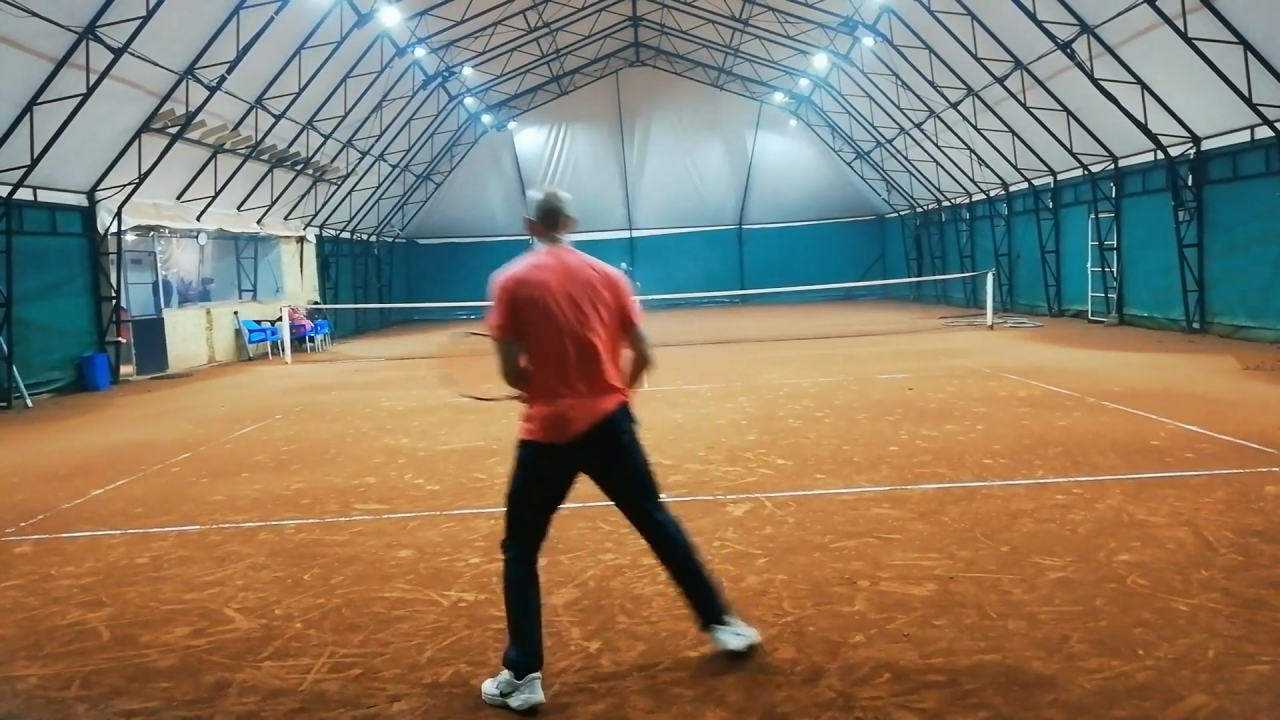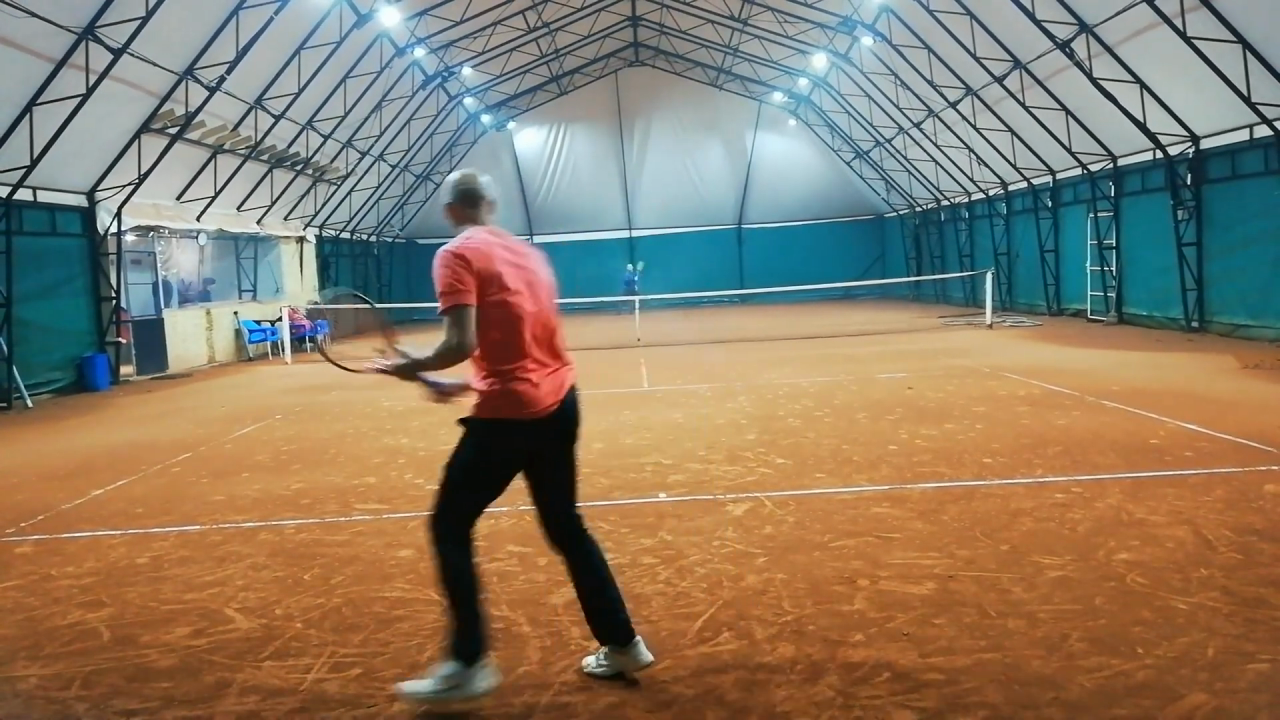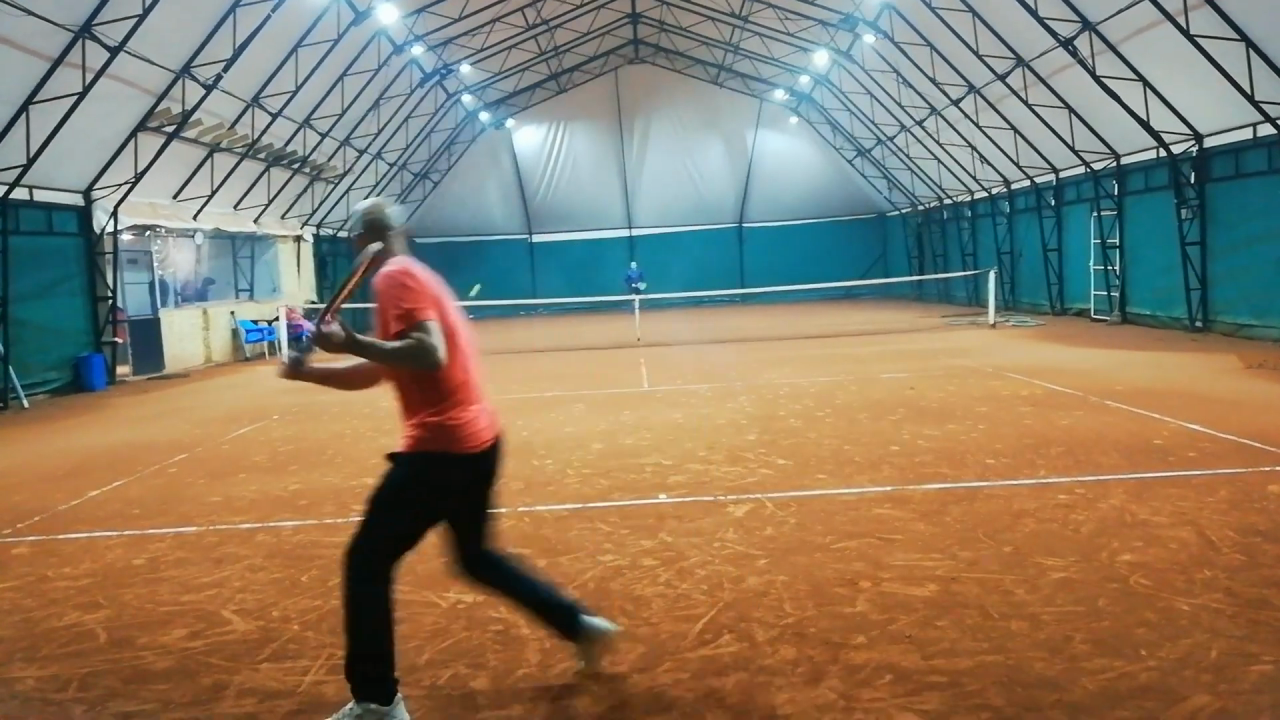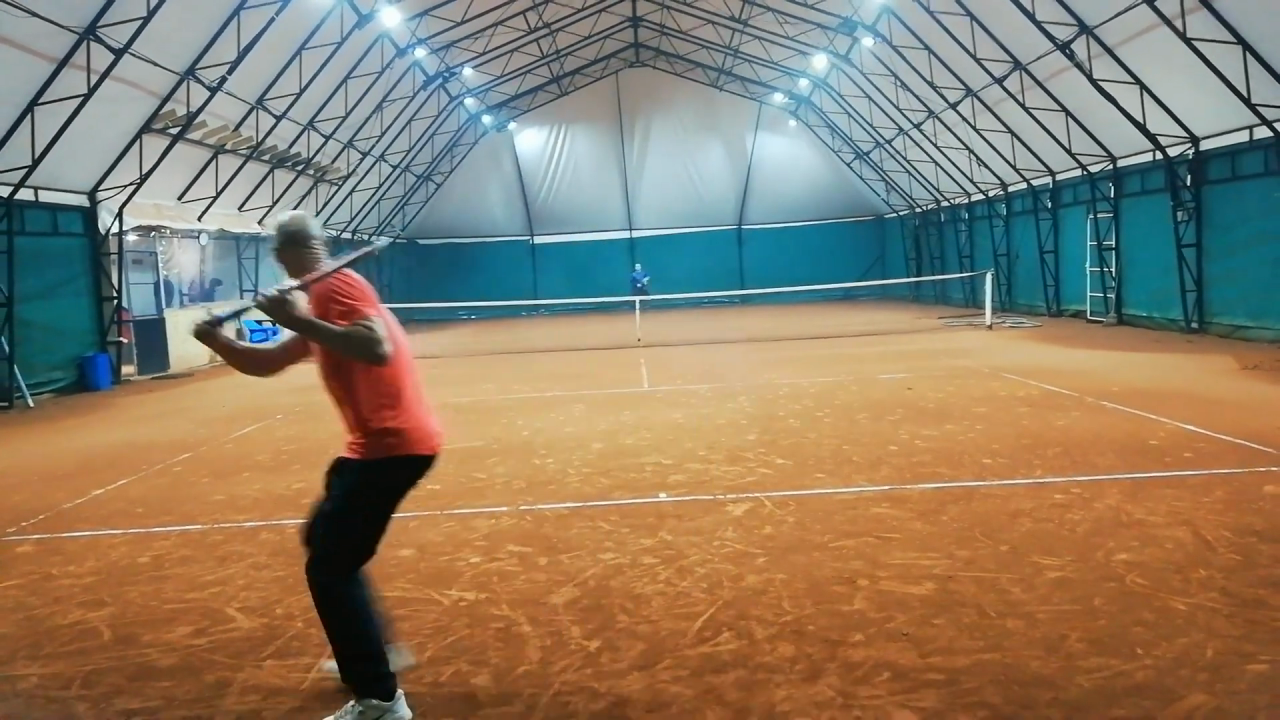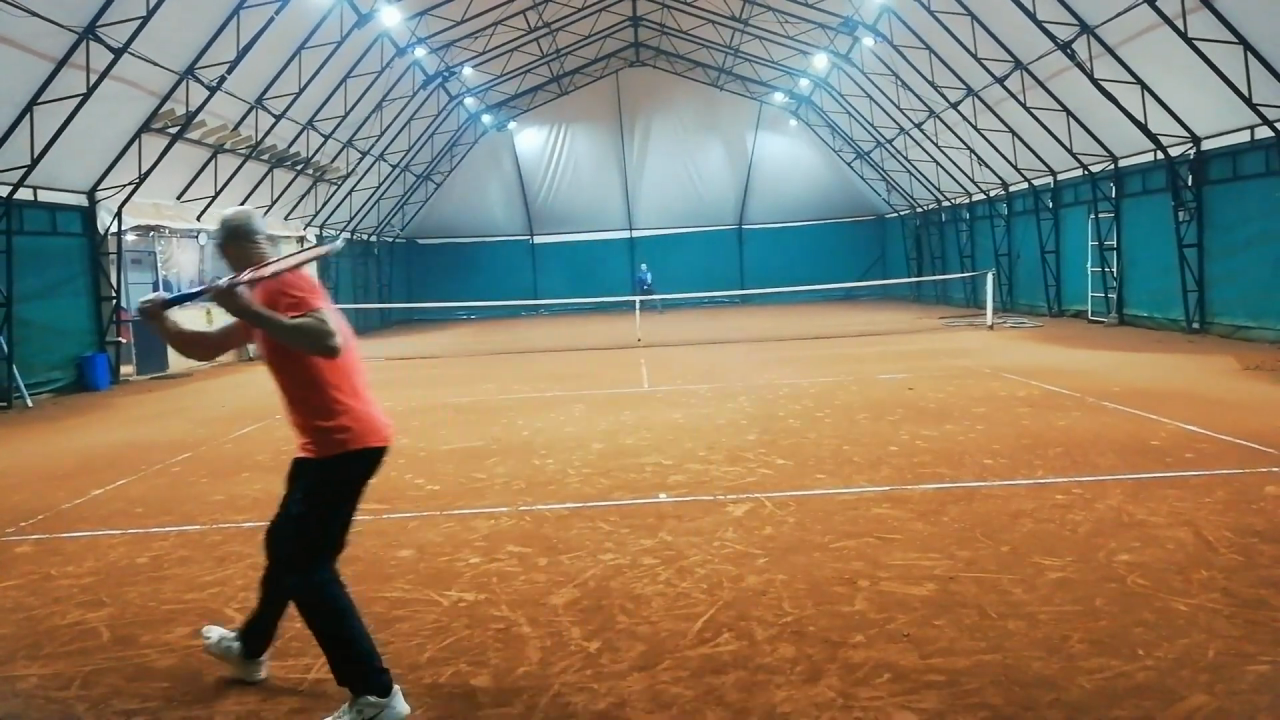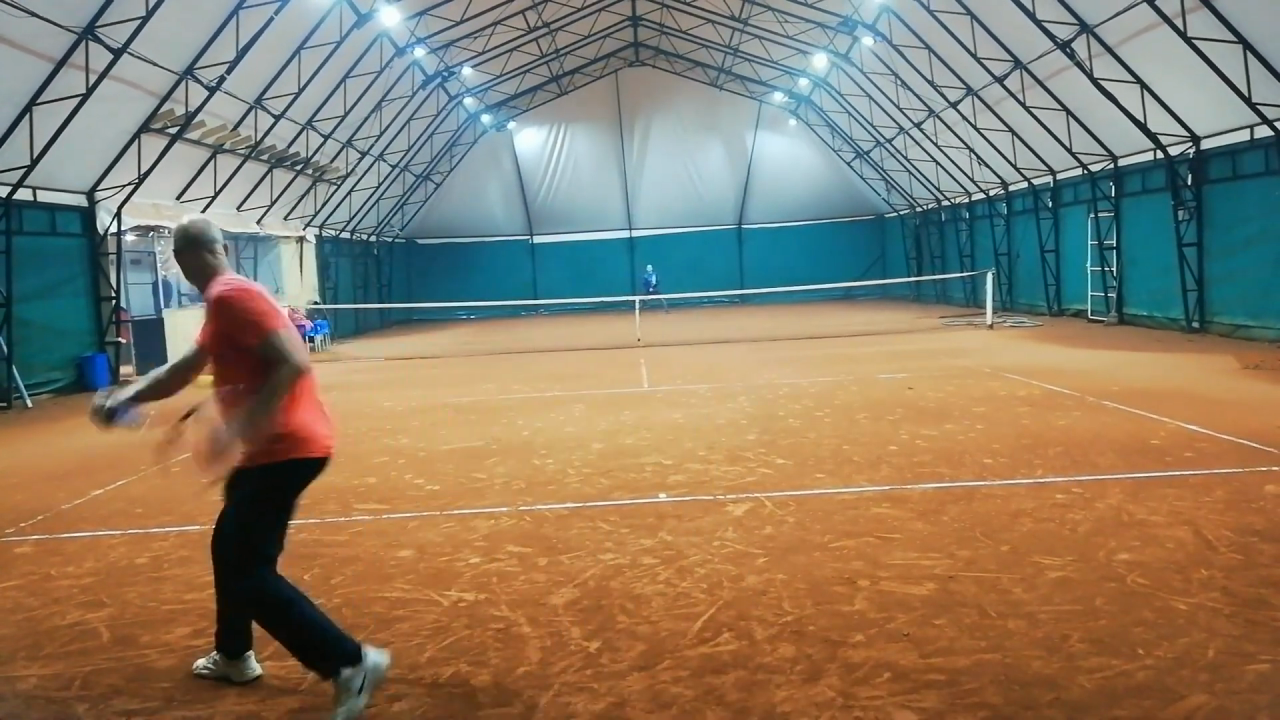
dt=0.2s
person 1, frame 1
left shoulder: (510, 281)
right shoulder: (608, 276)
left elbow: (512, 372)
right elbow: (642, 354)
left hip: (547, 433)
right hip: (609, 420)
left knee: (520, 549)
right knee: (657, 525)
left ankle: (523, 673)
right ankle: (719, 624)
person 1, frame 2
left shoulder: (456, 255)
right shoulder: (529, 255)
left elbow: (462, 343)
left wrist: (415, 368)
right wrist: (468, 383)
left hip: (507, 411)
right hip: (559, 403)
left knee: (449, 527)
right knee: (566, 529)
left ankle: (466, 661)
right ankle: (622, 644)
person 1, frame 3
left shoulder: (394, 278)
right shoulder: (422, 278)
left elbow: (429, 358)
right elbow: (375, 372)
left wrist: (350, 343)
right wrist: (311, 372)
left hip: (440, 445)
right hip: (478, 438)
left knee: (366, 562)
right knee: (474, 557)
right ankle: (581, 626)
person 1, frame 4
left shoulder: (338, 284)
right shoulder: (326, 297)
left elbow: (378, 351)
right elbow: (266, 363)
left wrist: (304, 321)
right wrist: (220, 340)
left hip: (390, 447)
right hip: (405, 441)
left knee: (330, 563)
right knee: (326, 540)
right ankle: (374, 657)
person 1, frame 5
left shoulder: (283, 280)
right shoulder: (263, 293)
left elbow: (329, 342)
right elbow: (205, 347)
left wrist: (250, 312)
right wrist: (163, 323)
left hip: (344, 441)
right hip: (339, 438)
left knee: (304, 566)
right knee: (288, 543)
right ankle: (249, 647)
person 1, frame 6
left shoulder: (231, 298)
right shoulder: (225, 301)
left elbow: (294, 366)
right elbow: (182, 372)
left wrist: (243, 426)
right wrist: (124, 397)
left hip: (282, 450)
right hip: (288, 445)
left knee: (247, 570)
right knee: (232, 546)
left ankle: (352, 664)
right ankle: (233, 654)
